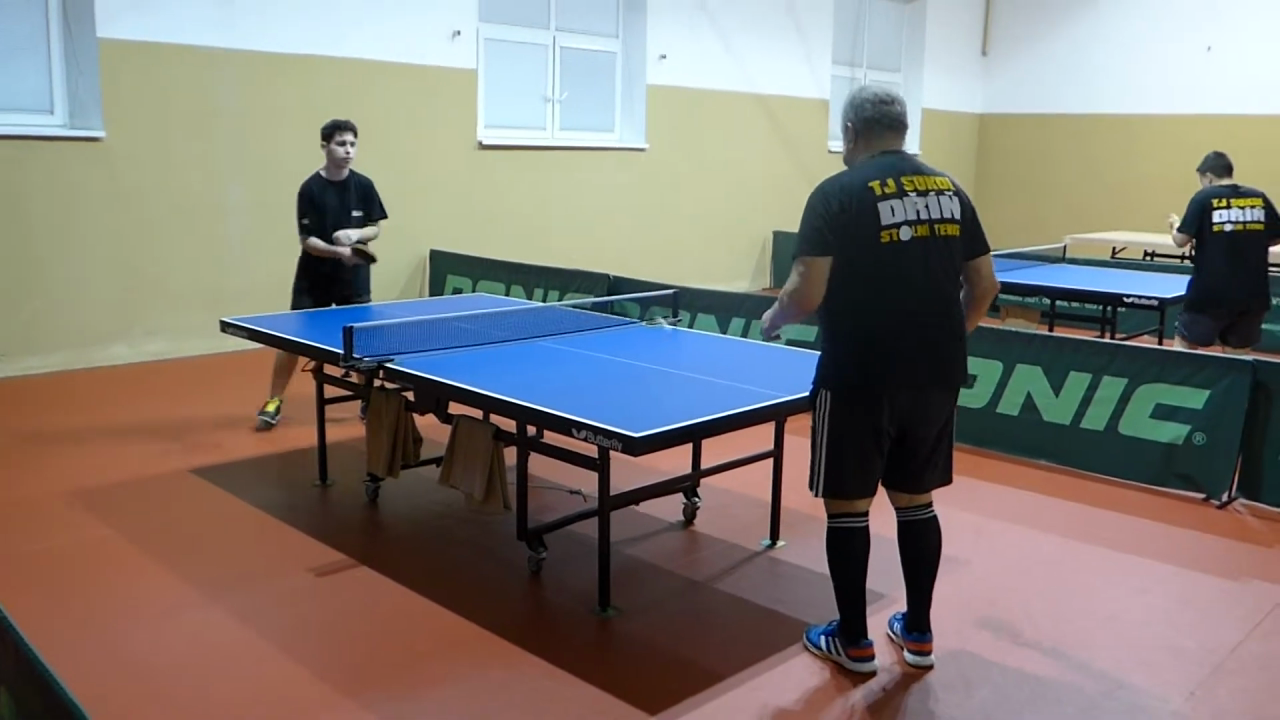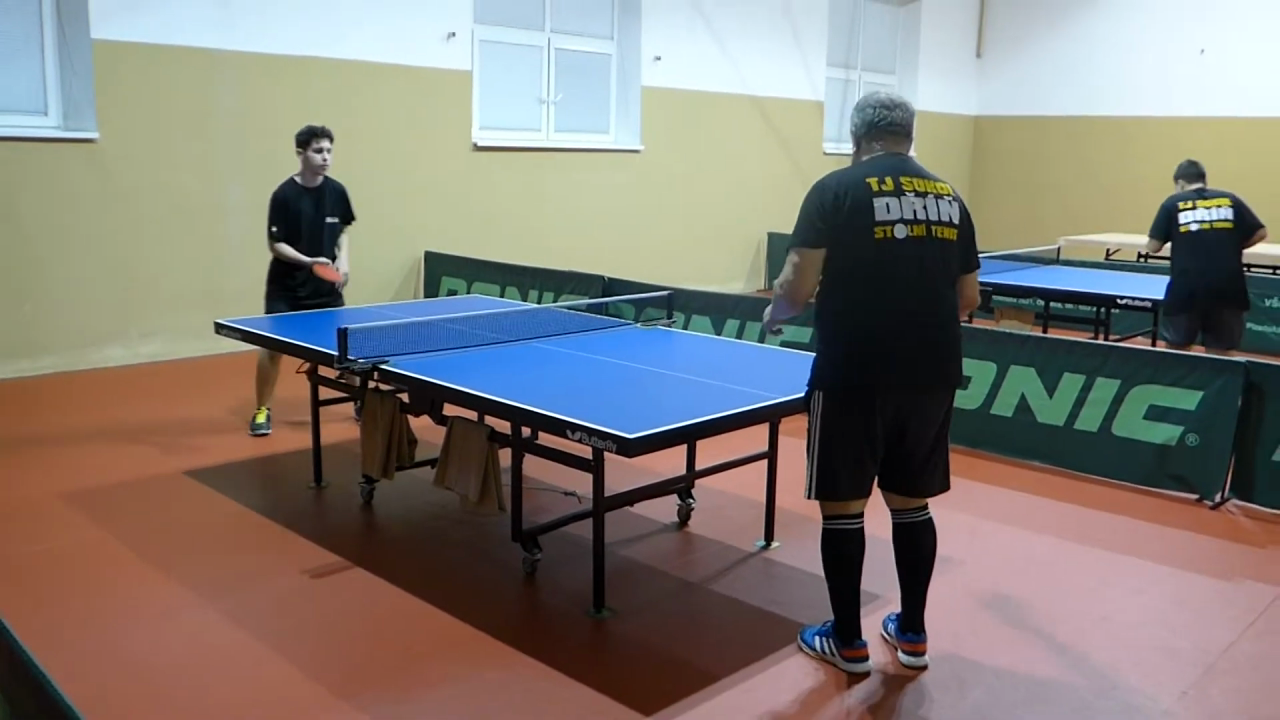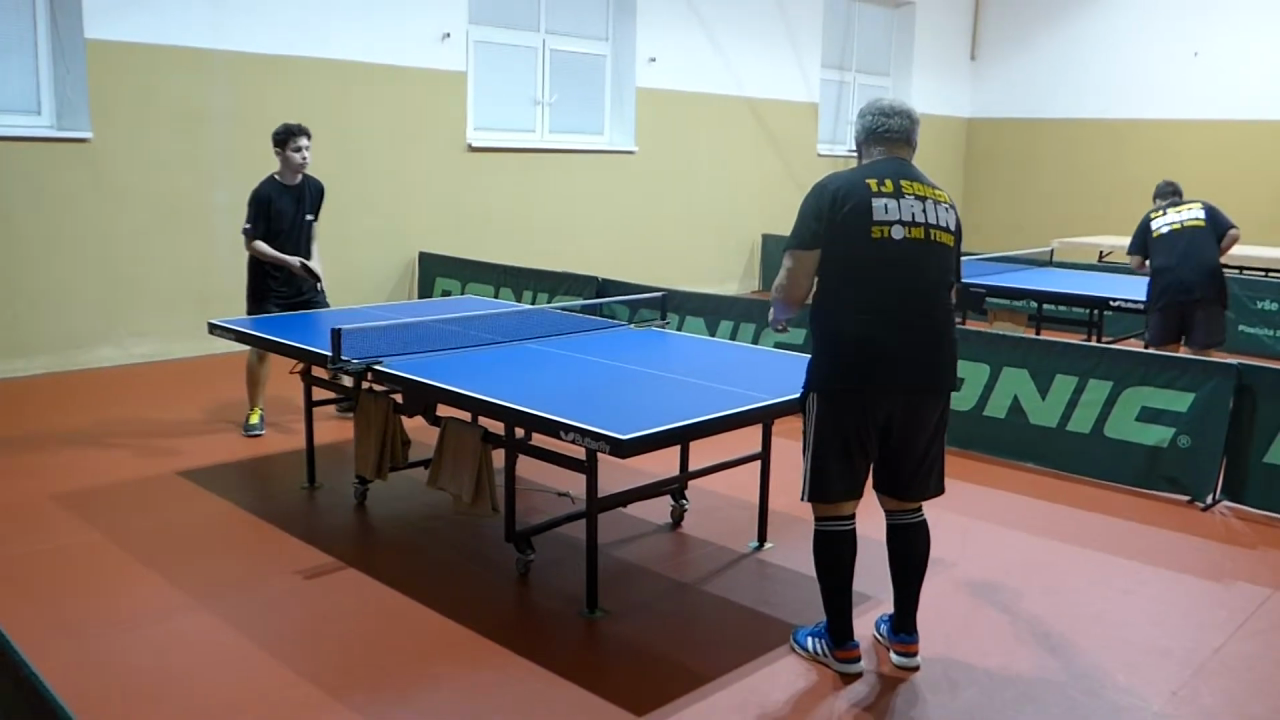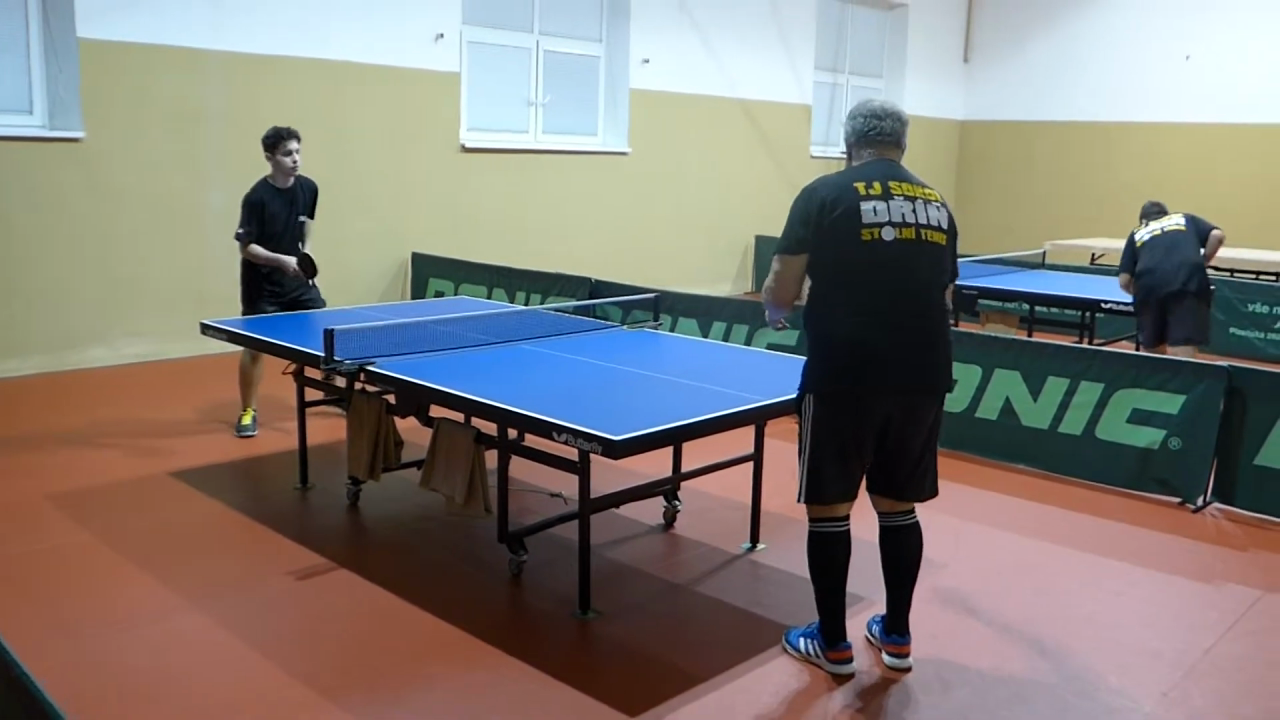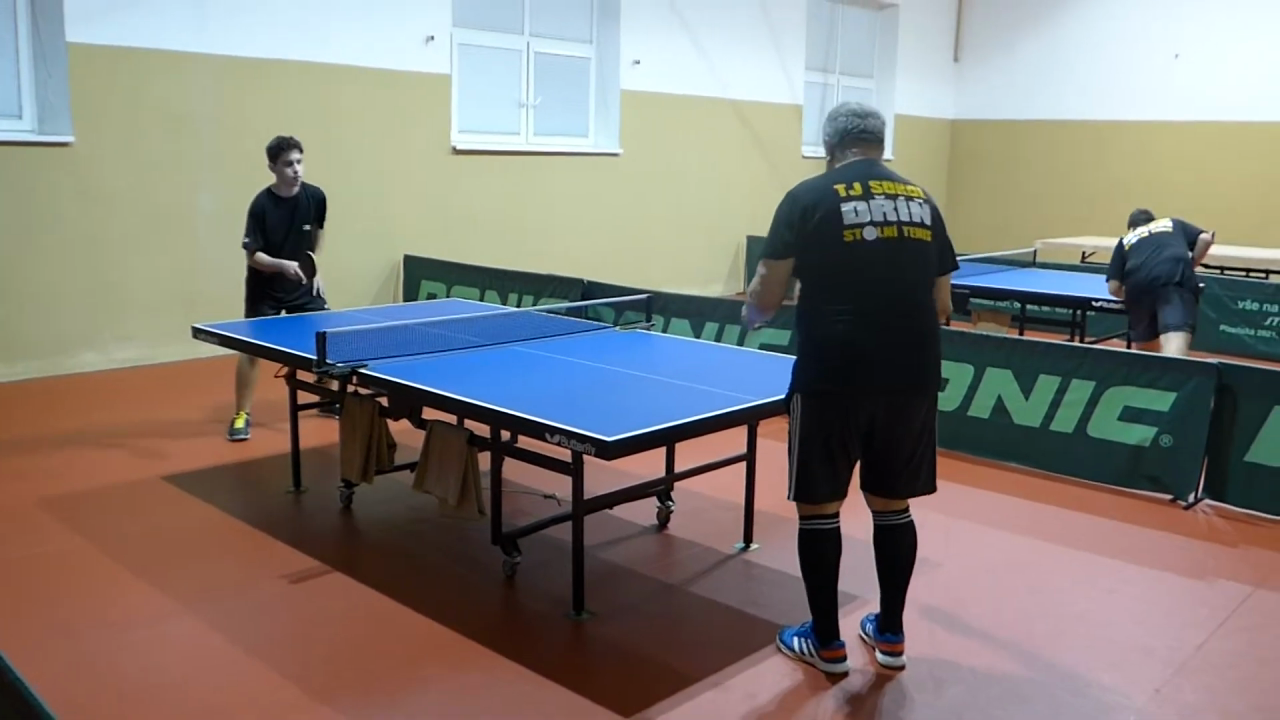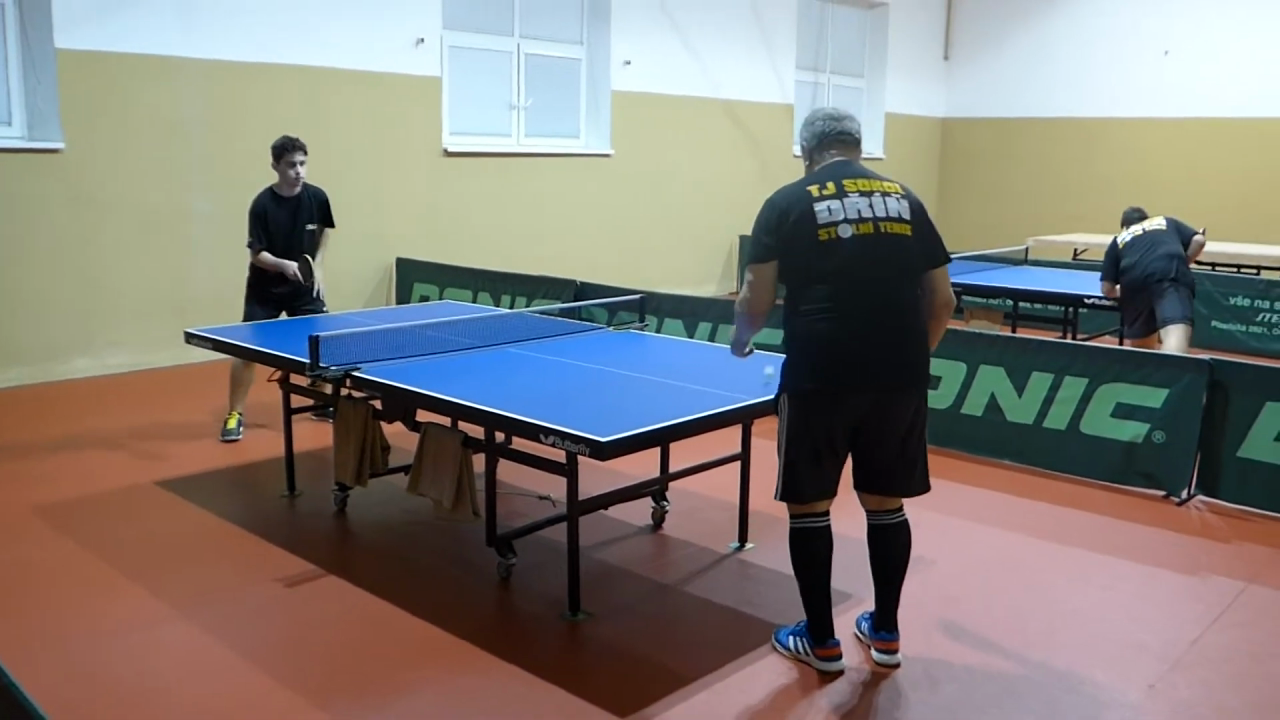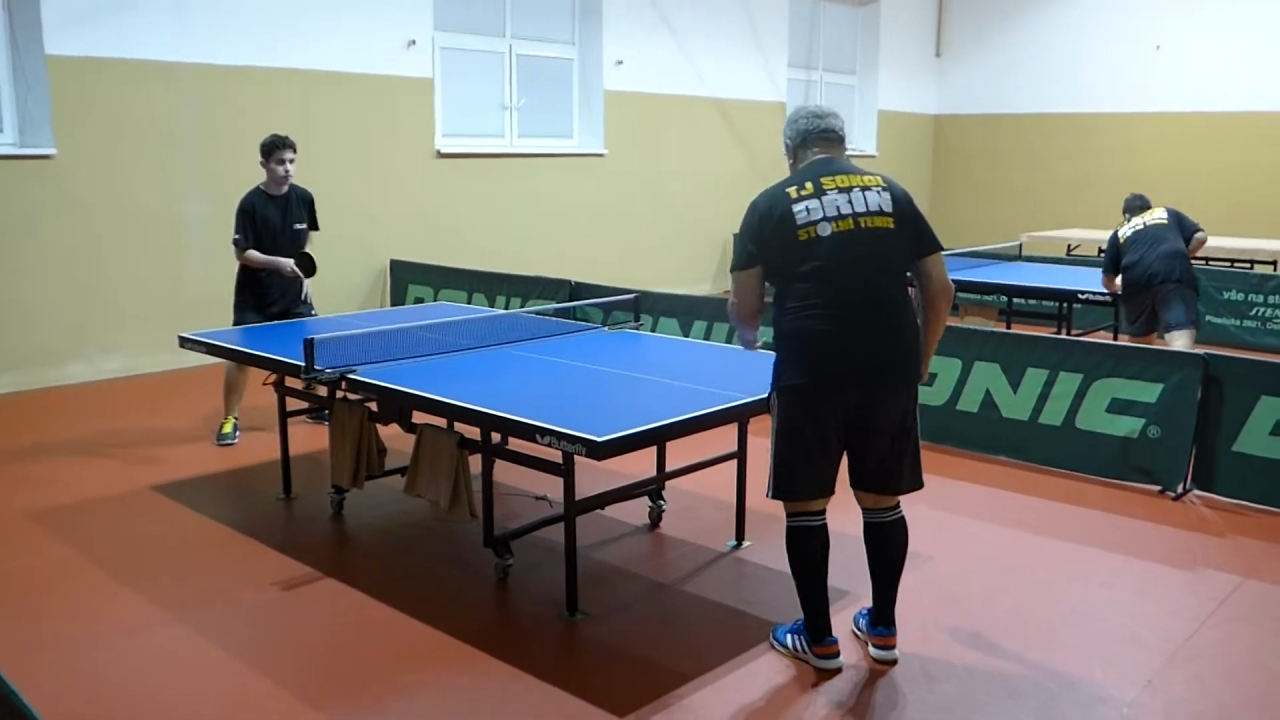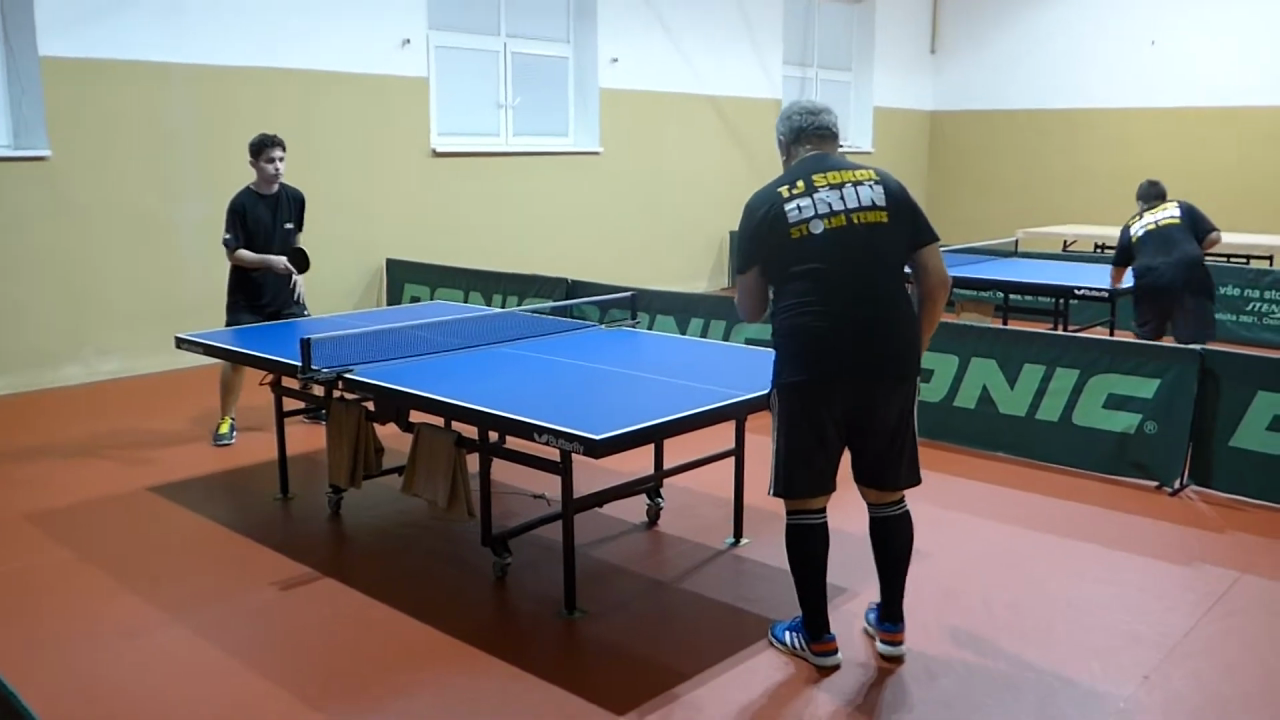
dt=0.2s
person 1, frame 1
left shoulder: (838, 194)
right shoulder: (950, 191)
left elbow: (805, 294)
right elbow: (984, 287)
left wrist: (773, 318)
left hip: (859, 376)
right hip: (935, 375)
left knee: (847, 505)
right knee: (915, 499)
left ankle: (852, 641)
right ankle: (918, 631)
person 1, frame 2
left shoulder: (836, 189)
right shoulder: (949, 199)
left elbow: (797, 286)
right elbow: (968, 298)
left wrist: (774, 313)
left hip: (853, 375)
right hip: (931, 374)
left knee: (842, 506)
right knee: (910, 501)
left ankle: (847, 641)
right ankle: (912, 632)
person 1, frame 3
left shoulder: (836, 191)
right shoulder: (944, 206)
left elbow: (793, 287)
left wrist: (779, 314)
left hip: (848, 374)
right hip: (928, 375)
left knee: (834, 506)
right knee: (905, 503)
left ankle: (839, 641)
right ankle: (904, 633)
person 1, frame 4
left shoulder: (825, 195)
right shoulder: (937, 205)
left elbow: (780, 291)
left wrist: (772, 310)
left hip: (844, 375)
right hip: (922, 376)
left knee: (829, 508)
right knee: (898, 505)
left ankle: (832, 642)
right ankle: (896, 634)
person 1, frame 5
left shoulder: (808, 198)
right shoulder: (923, 202)
left elbow: (767, 295)
right elbow: (941, 305)
left wrist: (750, 312)
left hip: (832, 376)
right hip: (912, 377)
left knee: (819, 505)
right knee: (892, 504)
left ankle: (826, 642)
right ankle: (890, 632)
person 1, frame 6
left shoulder: (787, 203)
right shoulder: (905, 199)
left elbow: (756, 303)
right elbow: (942, 301)
left wrist: (741, 339)
right wrist: (915, 361)
left hip: (820, 375)
right hip: (899, 374)
left knee: (809, 505)
right knee: (885, 503)
left ankle: (820, 640)
right ankle: (885, 631)
person 1, frame 7
left shoulder: (771, 204)
right shoulder: (891, 193)
left elbow: (744, 310)
right elbow: (940, 290)
left wrist: (750, 334)
right wrist: (922, 359)
left hip: (810, 373)
right hip: (890, 369)
left knee: (805, 504)
right knee: (882, 500)
left ankle: (818, 638)
right ankle: (883, 627)
person 1, frame 8
left shoulder: (766, 204)
right shoulder: (885, 186)
left elbow: (749, 309)
right elbow: (937, 281)
right wrist: (913, 343)
left hip: (809, 370)
right hip: (888, 366)
left knee: (805, 502)
right knee: (888, 495)
left ankle: (816, 635)
right ankle: (891, 621)
person 2, frame 1
left shoulder: (364, 186)
right shoulder: (310, 189)
left elbow: (375, 228)
right elbow: (307, 241)
left wrist: (355, 234)
right wrist: (337, 253)
left hip: (354, 279)
right hip: (314, 279)
left ankle: (369, 401)
right ankle: (273, 402)
person 2, frame 2
left shoulder: (337, 192)
right shoulder: (284, 195)
left elbow: (343, 230)
right elbow: (275, 245)
left wrist: (343, 259)
right wrist: (308, 262)
left hip: (325, 285)
right hip: (287, 286)
right knee: (273, 346)
right ankle: (263, 410)
person 2, frame 3
left shoulder: (315, 188)
right shoulder: (263, 194)
right elbow: (252, 243)
left wrist: (314, 259)
right wrist: (286, 260)
left hip: (305, 281)
right hip: (268, 284)
right knee: (261, 347)
left ankle: (344, 397)
right ankle: (255, 411)
person 2, frame 4
left shoulder: (308, 188)
right shoulder: (256, 197)
right elbow: (246, 248)
left wrist: (304, 256)
right wrist: (280, 260)
left hip: (296, 278)
right hip: (261, 283)
right knee: (254, 347)
right ankle: (248, 411)
person 2, frame 5
left shoulder: (315, 197)
right shoulder: (261, 205)
right elbow: (253, 256)
right wrist: (283, 266)
left hip: (302, 284)
right hip: (264, 288)
left ankle: (327, 399)
right ankle: (242, 414)
person 2, frame 6
left shoulder: (317, 197)
right shoulder: (262, 204)
left elbow: (324, 232)
right elbow: (256, 255)
left wrist: (317, 268)
right wrist: (284, 266)
left hip: (305, 286)
right hip: (266, 289)
right ankle: (235, 415)
person 2, frame 7
left shoulder: (304, 198)
right shoulder: (251, 203)
right elbow: (242, 253)
left wrist: (305, 272)
right wrist: (277, 262)
left hip: (293, 291)
right hip: (255, 294)
left ankle: (316, 406)
right ankle: (230, 419)
person 2, frame 8
left shoulder: (295, 198)
right shoulder: (241, 203)
right elbow: (233, 254)
left wrist: (296, 271)
right wrist: (269, 260)
left hip: (285, 291)
right hip: (247, 294)
left ankle: (312, 406)
right ankle: (227, 420)
person 3, frame 1
left shoulder: (1203, 198)
right shoulder: (1259, 198)
left elbow: (1180, 240)
left wrist: (1176, 226)
left hip: (1209, 291)
right hip: (1250, 292)
left knee: (1184, 348)
right knee: (1237, 355)
person 3, frame 2
left shoulder: (1173, 203)
right shoulder: (1231, 200)
left elbow: (1153, 247)
right elbow: (1260, 233)
left hip: (1186, 289)
right hip: (1228, 289)
right knee: (1222, 357)
person 3, frame 3
left shoulder: (1151, 218)
right shoulder: (1204, 208)
left elbow: (1135, 263)
right elbow: (1233, 234)
left wrist: (1148, 268)
left hip: (1165, 286)
right hip: (1206, 284)
left knee: (1163, 354)
right knee: (1201, 355)
person 3, frame 4
left shoulder: (1136, 234)
right shoulder: (1186, 219)
left elbow: (1124, 281)
right elbow: (1217, 235)
left wrist: (1137, 292)
right wrist: (1203, 262)
left hip: (1149, 284)
right hip: (1188, 283)
left knee: (1155, 354)
right knee: (1184, 356)
person 3, frame 5
left shoulder: (1125, 240)
right shoulder: (1174, 224)
left elbow: (1113, 288)
right elbow: (1205, 239)
left wrist: (1127, 295)
right wrist: (1191, 265)
left hip: (1139, 283)
right hip: (1175, 278)
left knee: (1147, 350)
right knee: (1176, 349)
person 3, frame 6
left shoulder: (1118, 239)
right shoulder: (1167, 222)
left elbow: (1107, 288)
right elbow: (1199, 241)
left wrist: (1119, 292)
left hip: (1134, 281)
right hip: (1170, 276)
left knee: (1142, 347)
right knee: (1176, 339)
person 3, frame 7
left shoulder: (1120, 231)
right shoulder: (1169, 213)
left elbow: (1107, 280)
right elbow: (1200, 238)
left wrist: (1114, 288)
left hip: (1136, 278)
right hip: (1173, 273)
left knee: (1141, 346)
right knee: (1181, 343)
person 3, frame 8
left shoulder: (1131, 224)
right shoulder: (1183, 207)
left elbow: (1116, 272)
right elbow: (1214, 237)
left wrist: (1115, 284)
left hip: (1148, 284)
right hip: (1189, 278)
